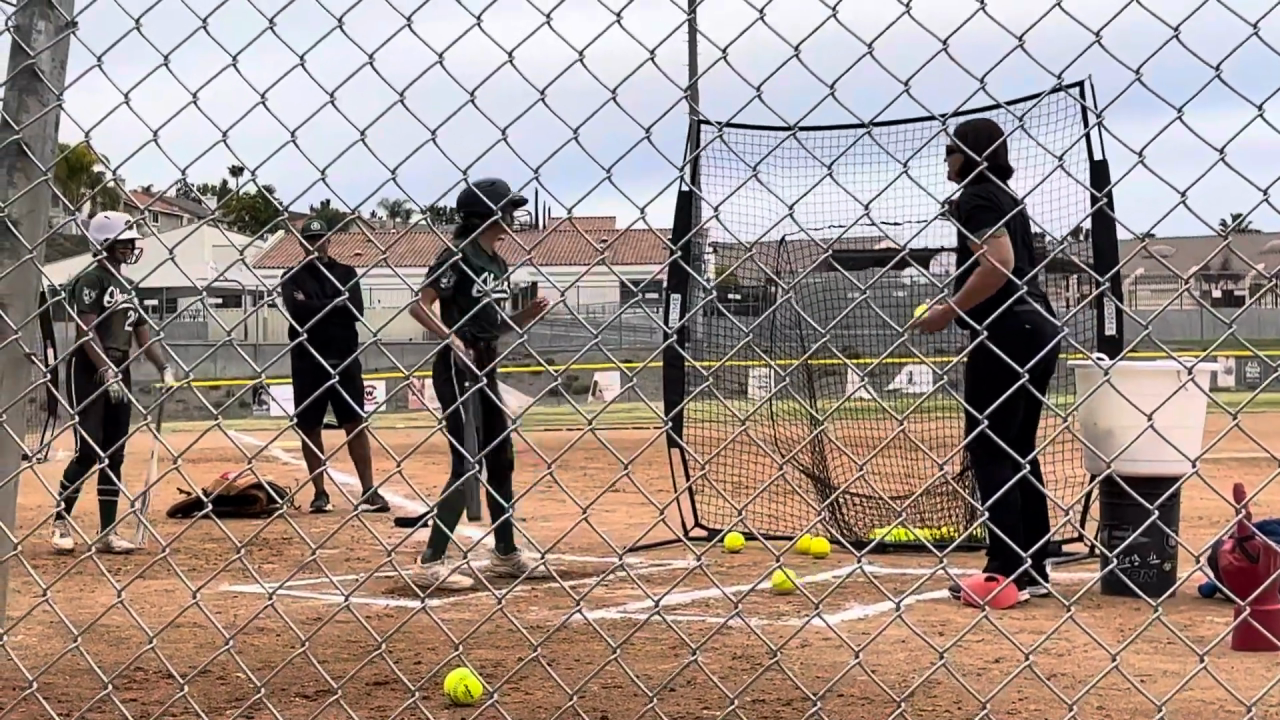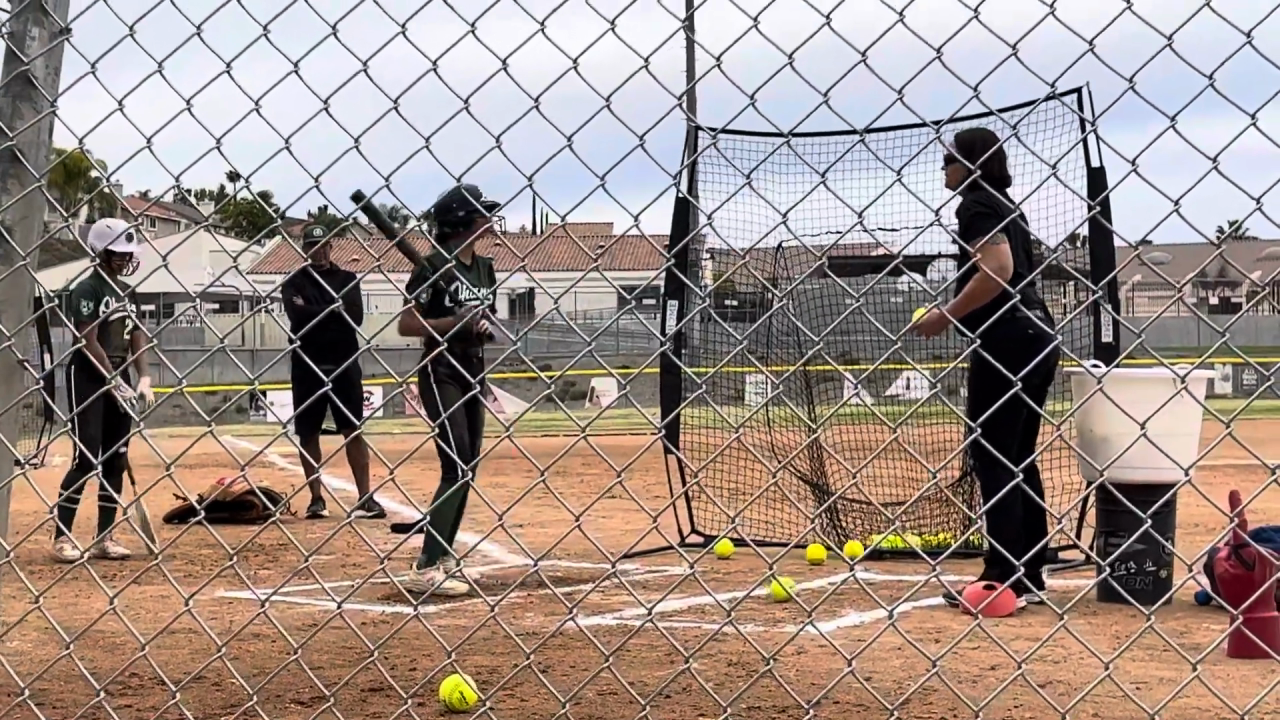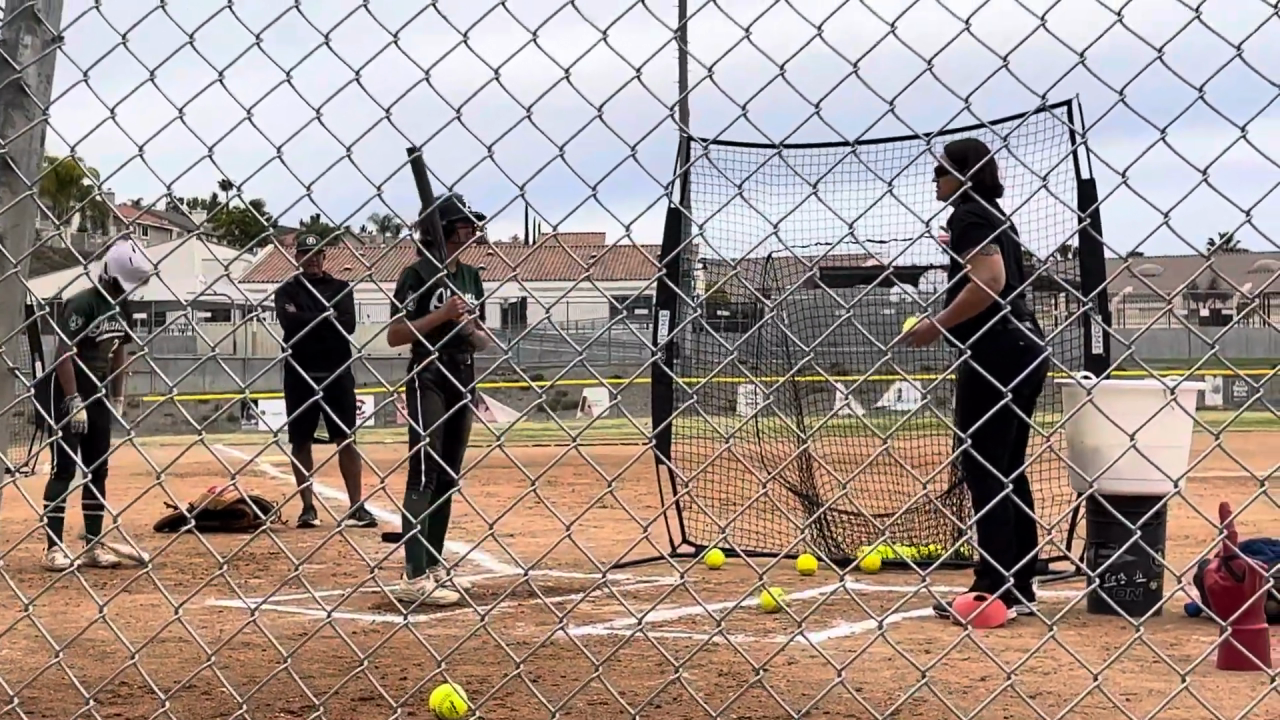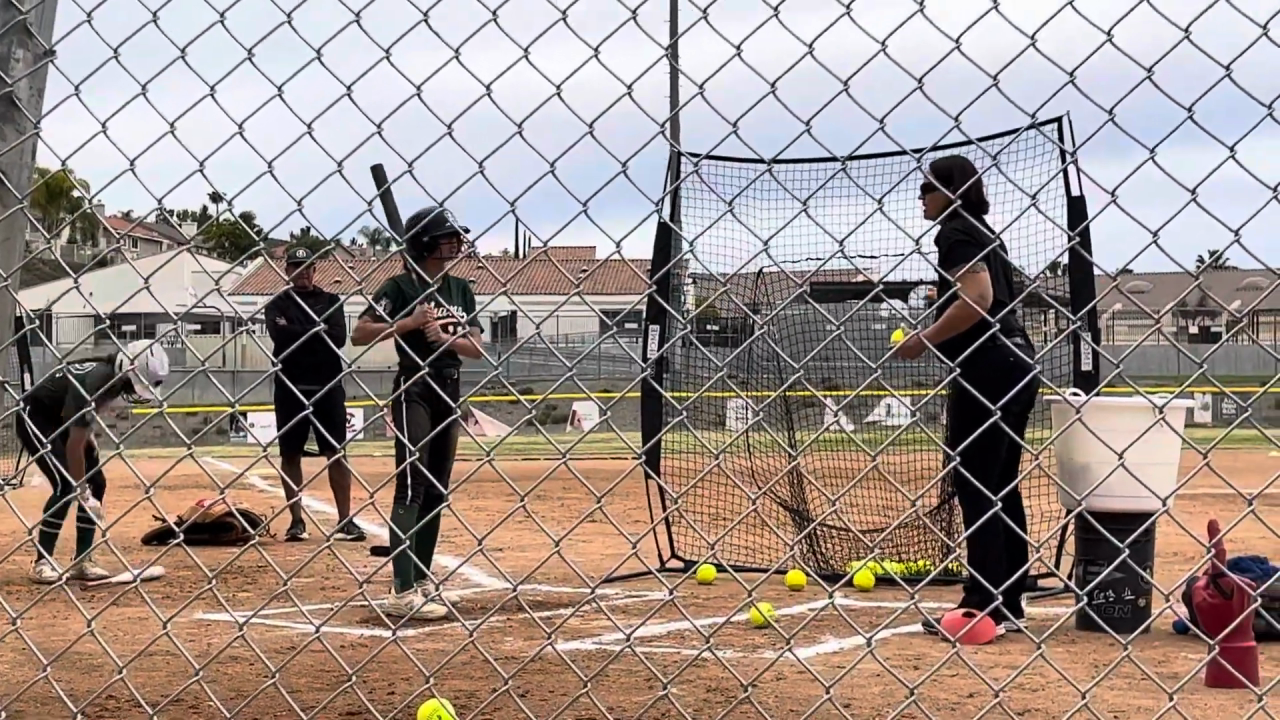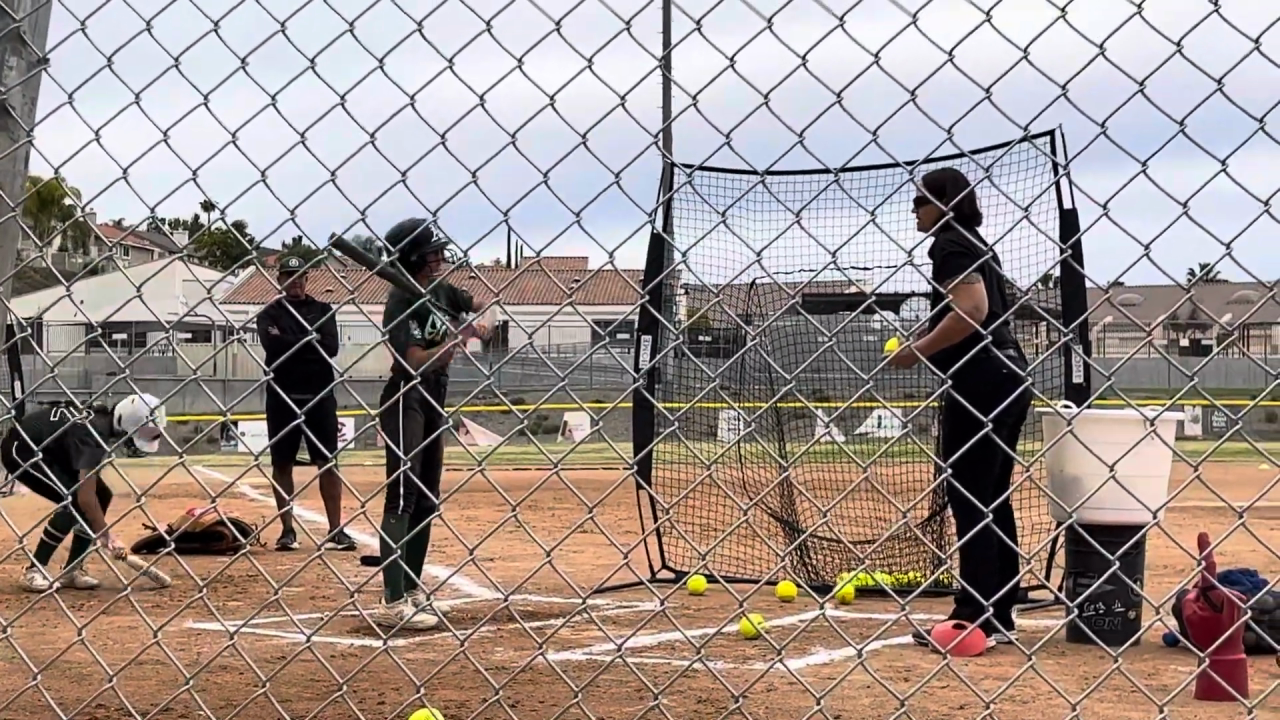
dt=0.4s
person 1, frame 1
left shoulder: (977, 196)
right shoulder: (1005, 197)
left elbow: (1000, 265)
left wrist: (947, 310)
left hip: (1006, 332)
right hip: (1038, 329)
left knee: (990, 451)
right knee: (1019, 451)
left ankle: (1007, 573)
right ankle: (1032, 569)
person 1, frame 2
left shoulder: (977, 204)
right shoulder: (1005, 205)
left elbow: (998, 270)
left wrist: (946, 314)
left hip: (1006, 339)
right hip: (1034, 335)
left knee: (992, 458)
right knee: (1018, 458)
left ankle: (1005, 580)
right ankle: (1029, 576)
person 1, frame 3
left shoulder: (970, 214)
right shoulder: (994, 214)
left elbow: (990, 281)
left wrist: (937, 324)
left hip: (996, 350)
right hip: (1023, 347)
left knee: (983, 468)
right knee: (1008, 469)
left ankle: (995, 590)
right ankle: (1018, 586)
person 1, frame 4
left shoulder: (956, 231)
right shoulder: (983, 232)
left elbow: (977, 298)
left wrist: (924, 339)
left hip: (987, 367)
right hip: (1014, 362)
left knee: (974, 486)
right knee: (1000, 487)
left ankle: (983, 608)
right ankle: (1007, 604)
person 1, frame 5
left shoulder: (950, 243)
right shoulder: (976, 244)
left elbow: (973, 310)
left wrist: (919, 350)
right wrist: (929, 343)
left hip: (980, 379)
right hip: (1006, 375)
left knee: (968, 498)
right knee: (992, 499)
left ankle: (975, 620)
right ankle: (998, 615)
person 2, frame 1
left shoulder: (498, 263)
right shoulder: (457, 255)
right elbow: (420, 306)
left wrist: (525, 315)
right wrist: (450, 338)
left hip: (485, 369)
right hip: (456, 369)
left knee: (502, 460)
right knee: (467, 465)
left ankle: (505, 553)
right ankle: (430, 563)
person 2, frame 2
left shoulder: (485, 267)
right shoulder: (432, 266)
right elbow: (406, 325)
left wrist: (488, 327)
right wrist: (453, 322)
left hip: (474, 372)
right hip: (441, 373)
left knee: (467, 471)
right knee: (456, 470)
left ankle: (444, 558)
right ankle: (424, 568)
person 2, frame 3
left shoulder: (471, 277)
right shoulder: (418, 273)
left elbow: (483, 341)
right elbow: (394, 336)
left wrist: (470, 326)
right wrist: (442, 315)
left hip: (462, 379)
right hip: (427, 379)
left knee: (449, 478)
right knee: (424, 476)
left ankle: (434, 565)
right ankle: (413, 578)
person 2, frame 4
left shoulder: (460, 288)
right shoulder: (401, 286)
left elbow: (478, 348)
right elbow: (359, 334)
left wrist: (445, 337)
right wrist: (409, 322)
left hip: (448, 392)
right hip: (414, 391)
left knee: (436, 491)
right knee: (411, 489)
left ankle: (421, 580)
right ankle: (401, 592)
person 2, frame 5
left shoulder: (440, 290)
right shoulder: (401, 302)
right elbow: (420, 364)
left wrist: (480, 324)
right wrist: (461, 336)
left hip: (433, 403)
right hip: (405, 403)
left knee: (427, 500)
right knee: (402, 499)
left ankle: (412, 589)
right ankle: (393, 602)
person 3, frame 1
left shoulder: (346, 273)
right shoulder: (293, 277)
left elbow: (356, 311)
right elbow: (298, 310)
left wrist: (318, 311)
right wrist: (335, 305)
left hip: (344, 359)
right hip: (308, 361)
left knee: (356, 424)
right knee: (310, 428)
left ankle: (368, 492)
right ankle: (320, 493)
person 3, frame 2
left shoulder: (348, 279)
right shoulder: (294, 282)
left elbow: (355, 316)
right elbow: (298, 315)
left wrist: (316, 316)
right wrist: (335, 311)
left hip: (344, 365)
right hip: (308, 366)
left knee: (354, 430)
right knee: (308, 434)
left ankle: (365, 498)
right ankle: (316, 498)
person 3, frame 3
left shoulder: (341, 288)
right shoulder: (287, 291)
left elbow: (348, 325)
right elbow: (290, 322)
left wrist: (309, 322)
right wrist: (327, 319)
left hip: (336, 373)
right hip: (300, 374)
left knee: (347, 440)
right knee: (300, 442)
left ankle: (356, 507)
right ankle: (308, 507)
person 3, frame 4
left shoulder: (331, 301)
right shoulder: (277, 304)
left elbow: (339, 338)
right elbow: (280, 335)
left wrist: (299, 336)
right wrist: (318, 332)
left hip: (327, 386)
right hip: (291, 388)
left knee: (336, 454)
right knee: (290, 455)
left ankle: (345, 521)
right ankle: (296, 521)
person 3, frame 5
left shoulder: (323, 310)
right shoulder: (270, 313)
left elbow: (331, 347)
right elbow: (272, 344)
left wrist: (291, 345)
right wrist: (310, 341)
left hip: (319, 396)
right hip: (283, 397)
left knee: (328, 463)
right knee: (282, 464)
left ankle: (335, 531)
right ankle: (287, 530)
person 4, frame 1
left shoulder: (129, 286)
right shoulder: (90, 279)
left elbow: (142, 334)
right elbow: (86, 332)
left wrist: (164, 368)
right wrist: (106, 373)
left hip: (120, 373)
right hip: (89, 372)
left knee: (113, 455)
right knee: (88, 451)
left ankle: (106, 532)
right ankle: (61, 523)
person 4, frame 2
left shoulder: (127, 292)
right shoulder: (87, 289)
left elbow: (137, 338)
right elbow: (86, 343)
left wrist: (144, 377)
right wrist: (115, 382)
left hip: (119, 382)
right hip: (88, 379)
left knee: (115, 462)
right knee: (86, 459)
left ankle: (104, 538)
right ankle: (62, 538)
person 4, frame 3
left shoulder: (122, 308)
right shoulder: (82, 303)
right elbow: (64, 356)
left wrist: (117, 398)
right wrist: (73, 403)
left hip: (95, 392)
right hip: (64, 391)
left knee: (97, 469)
right knee: (65, 468)
left ankle: (94, 547)
right ankle: (53, 549)
person 4, frame 4
left shoulder: (116, 374)
right shoulder: (90, 383)
right elbow: (75, 443)
left wrist: (88, 434)
right wrist: (83, 492)
left hip: (58, 420)
right hip: (34, 419)
left knee: (96, 485)
right knee: (66, 487)
left ankle: (82, 561)
right ankle: (42, 561)
person 4, frame 5
left shoulder: (106, 417)
right shoulder: (97, 430)
right elbow: (86, 492)
right wrist: (107, 539)
left hip: (45, 447)
right hip: (19, 449)
left knee: (103, 496)
right knee: (72, 500)
left ankle: (73, 571)
right ankle: (34, 571)
